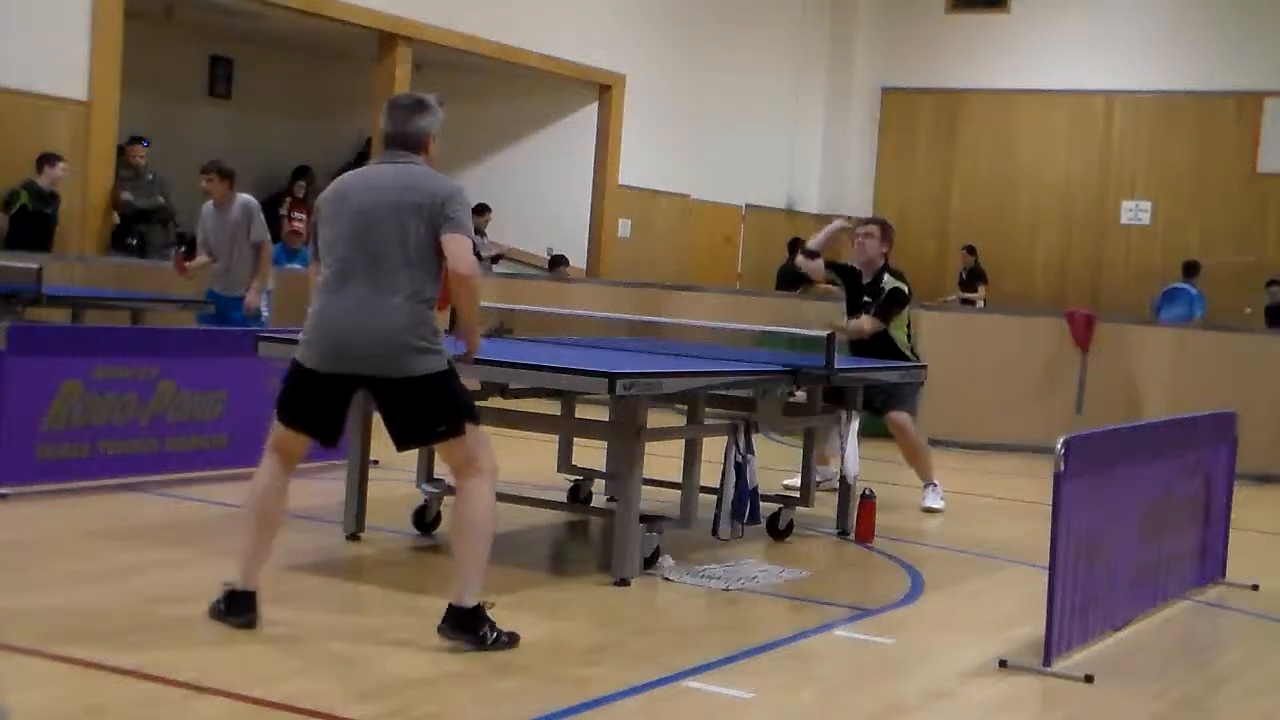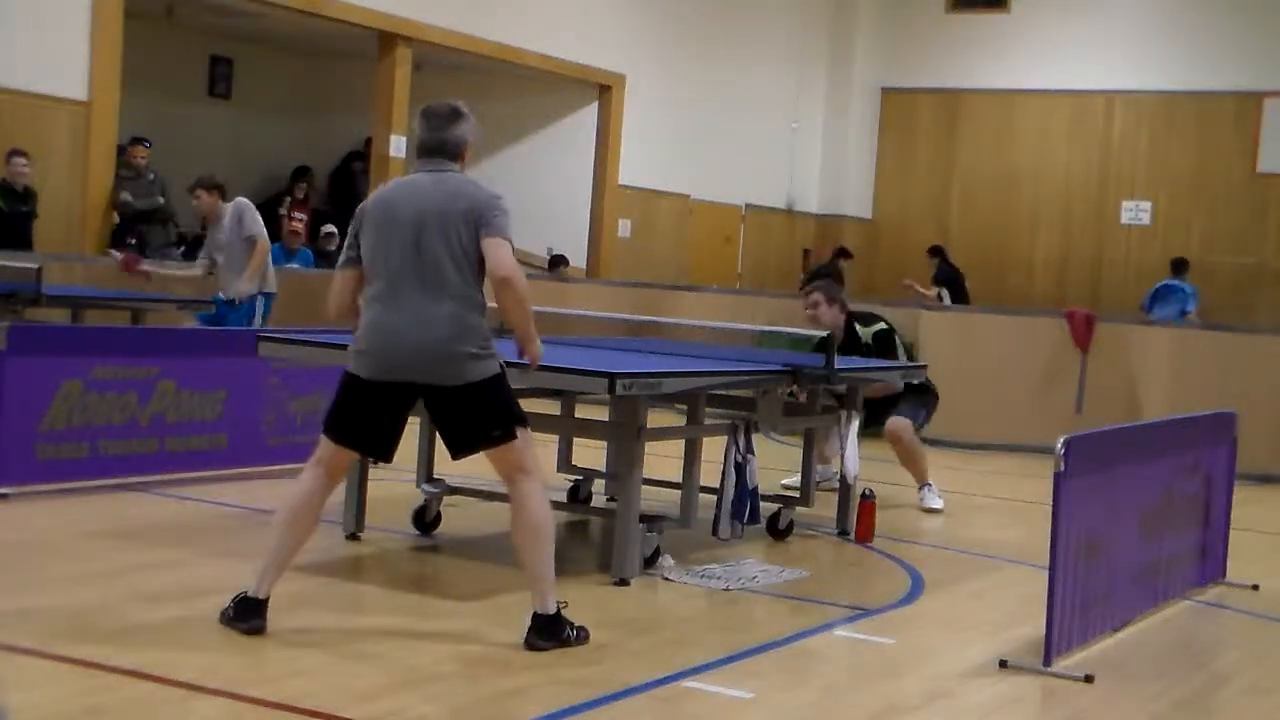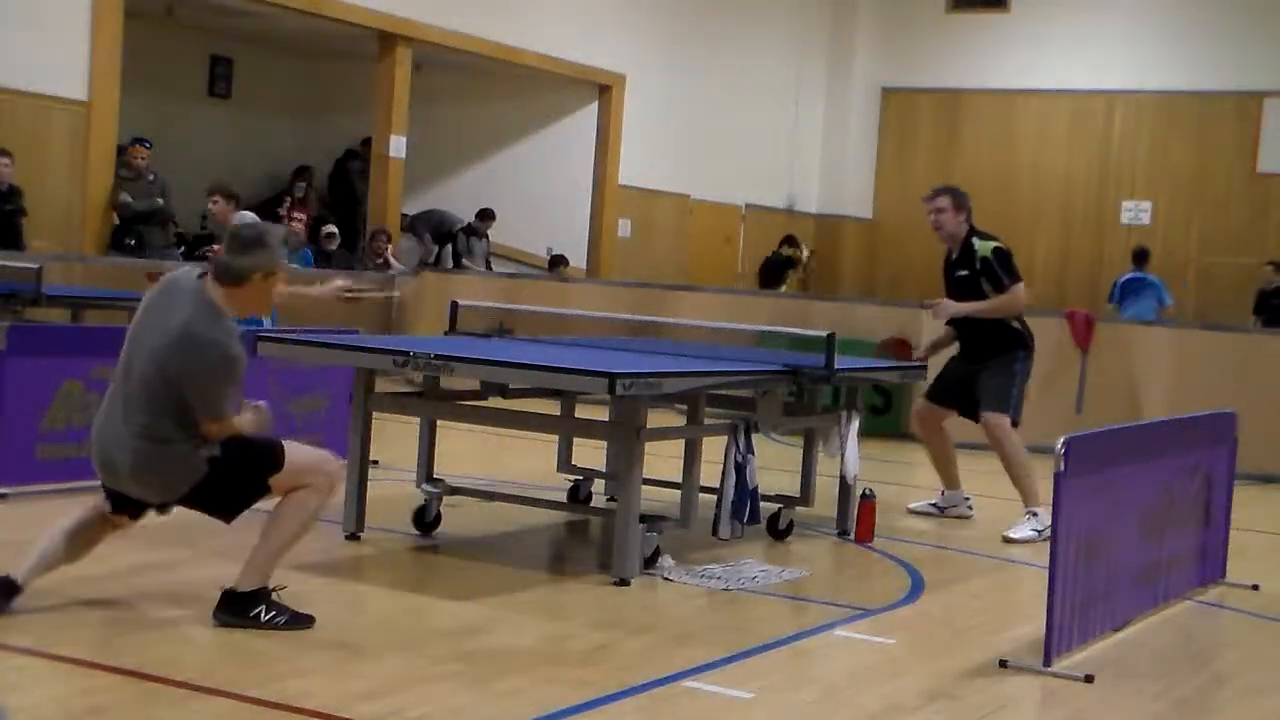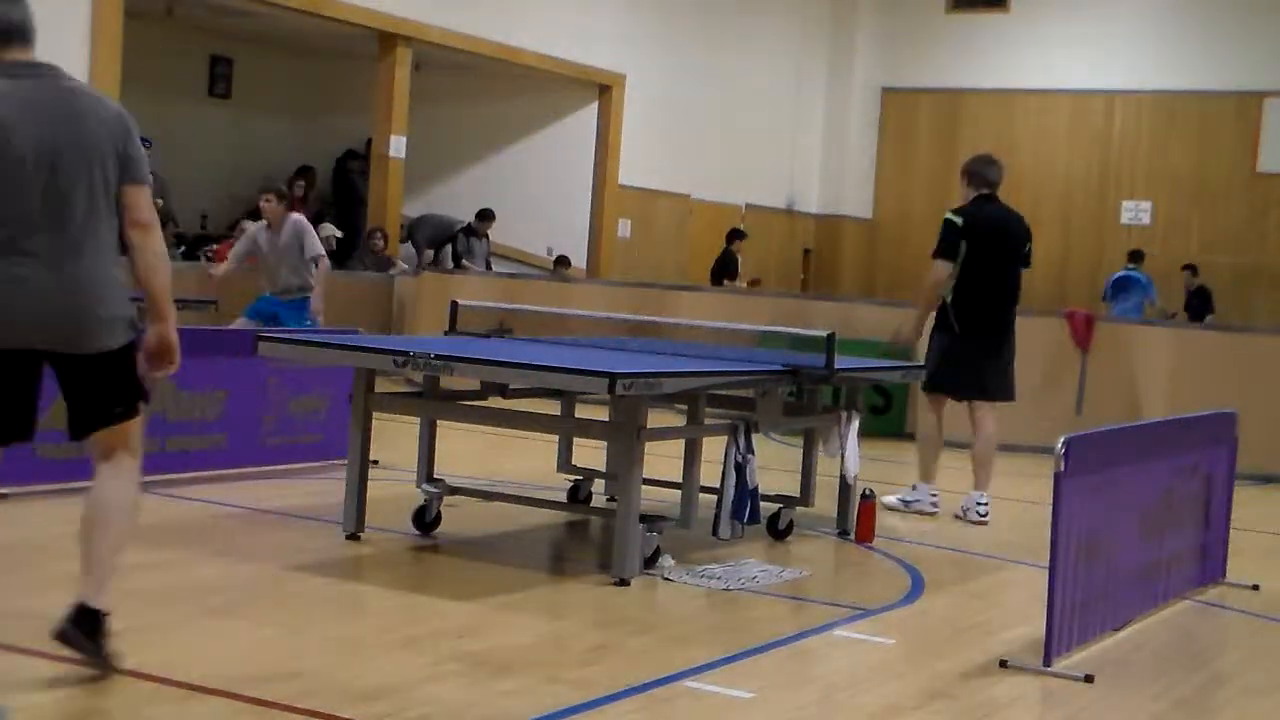
dt=1s
person 1, frame 1
left shoulder: (336, 190)
right shoulder: (442, 190)
right elbow: (461, 269)
right wrist: (471, 327)
left hip: (326, 343)
right hip: (407, 350)
left knee: (278, 456)
right knee: (477, 469)
left ankle: (242, 594)
right ankle: (464, 611)
person 1, frame 2
left shoulder: (375, 203)
right shoulder: (482, 199)
left elbow: (340, 304)
right elbow: (505, 274)
right wrist: (528, 337)
left hip: (378, 357)
right hip: (461, 358)
left knee: (322, 469)
right knee: (525, 474)
left ankle: (255, 600)
right ankle: (547, 616)
person 1, frame 3
left shoulder: (178, 281)
right shoulder: (219, 346)
left elbow: (229, 303)
right elbow: (217, 430)
right wrist: (248, 419)
left hip: (114, 453)
right hip: (169, 466)
left knee: (107, 514)
right knee: (324, 472)
right ankle: (245, 596)
person 1, frame 4
right shoulder: (106, 114)
right elbow: (142, 223)
right wrist: (162, 319)
right hip: (94, 318)
right knee: (119, 454)
right ankle: (91, 610)
person 2, frame 1
left shoulder: (894, 286)
right shoulder: (851, 274)
left elbow: (868, 327)
right elbow: (805, 260)
left wrist: (836, 327)
right wrist: (834, 228)
left knee: (899, 421)
left ankle: (931, 486)
right ankle: (824, 473)
person 2, frame 2
left shoulder: (873, 330)
right shoulder: (826, 343)
left elbow: (896, 381)
left hip: (912, 393)
right hip: (873, 396)
left knee: (896, 429)
left ankle: (927, 487)
right ankle: (826, 471)
person 2, frame 3
left shoulder: (988, 251)
right shoulder: (951, 260)
left elbow: (1020, 299)
left wrist: (964, 309)
right wrist: (931, 348)
left hip: (1008, 353)
right hip: (971, 355)
left knee: (996, 424)
right knee: (925, 415)
left ankle: (1038, 514)
right ankle: (954, 497)
person 2, frame 4
left shoulder: (958, 219)
right shoulder: (1019, 224)
left elbow: (940, 277)
left wrist: (916, 321)
left hip: (958, 327)
right hip: (1000, 331)
left knee: (935, 404)
right knee: (984, 411)
left ankle: (924, 492)
right ankle: (979, 499)
